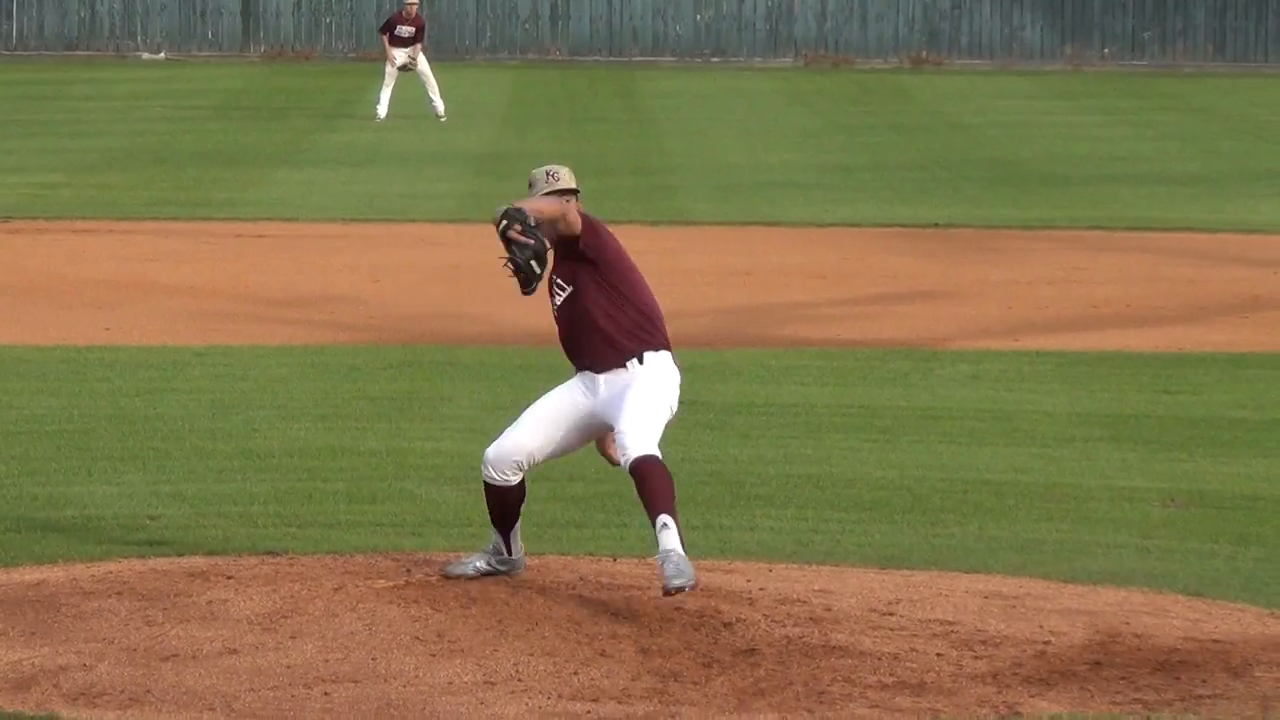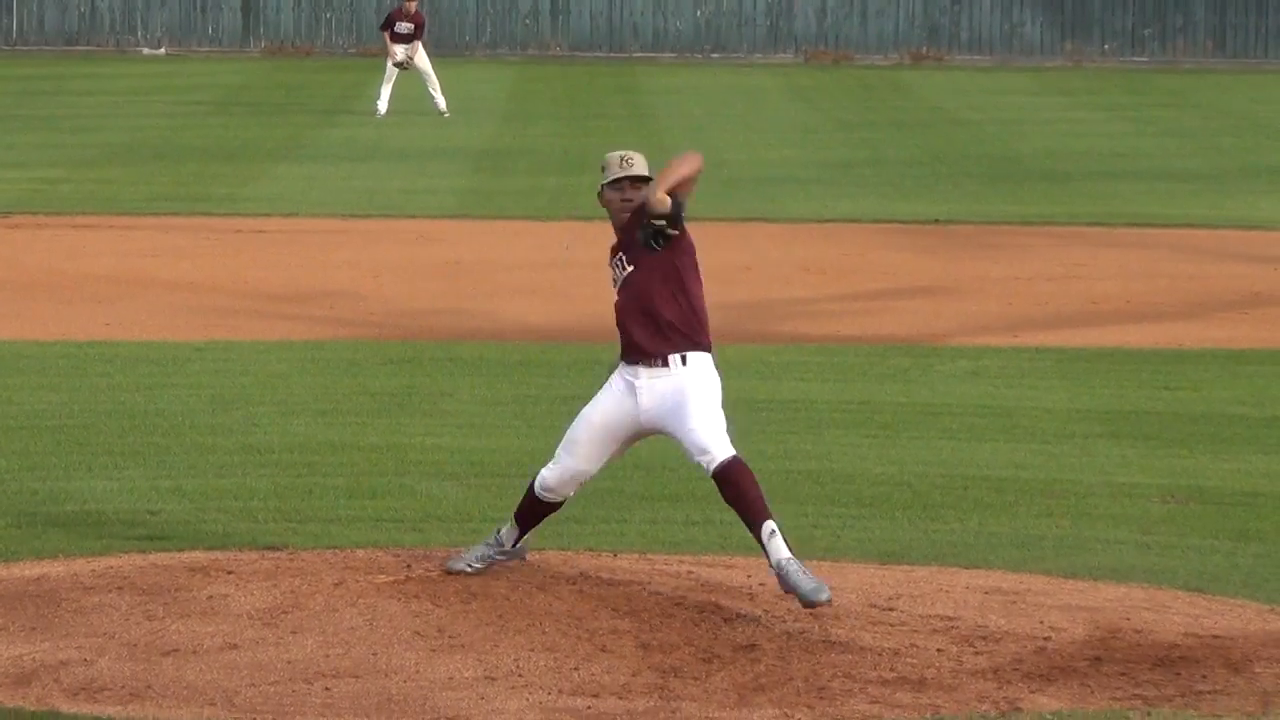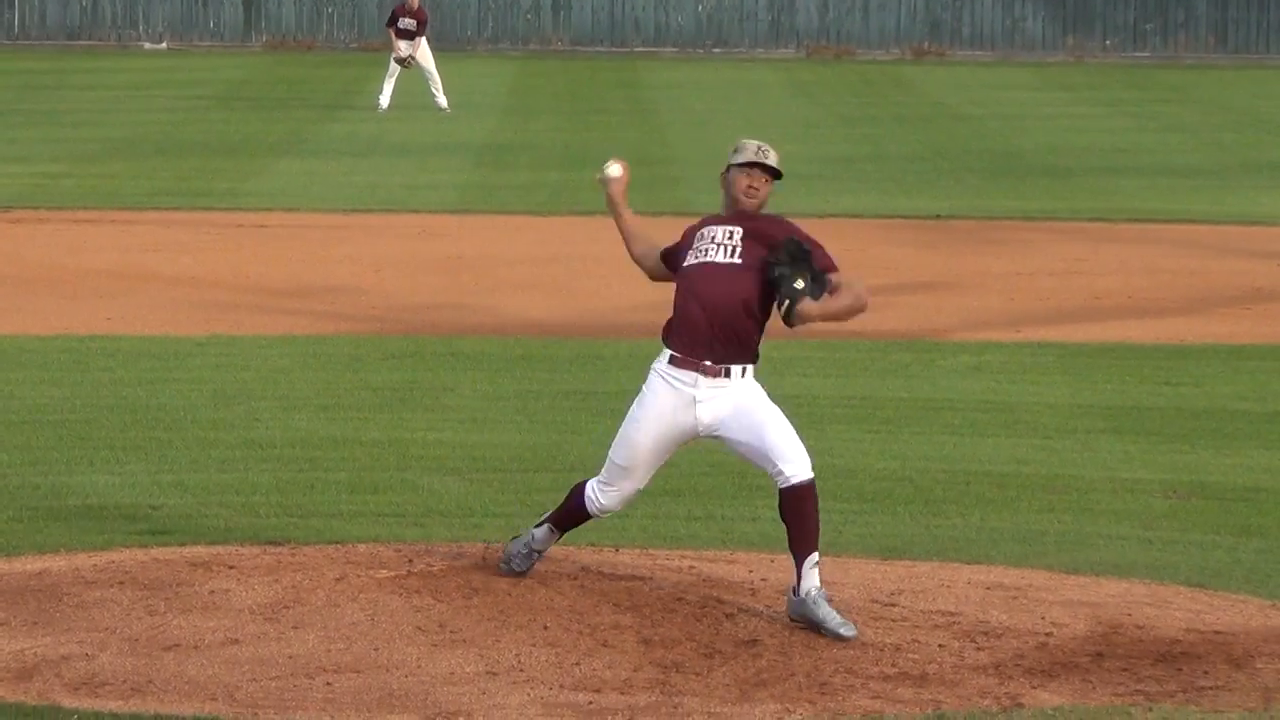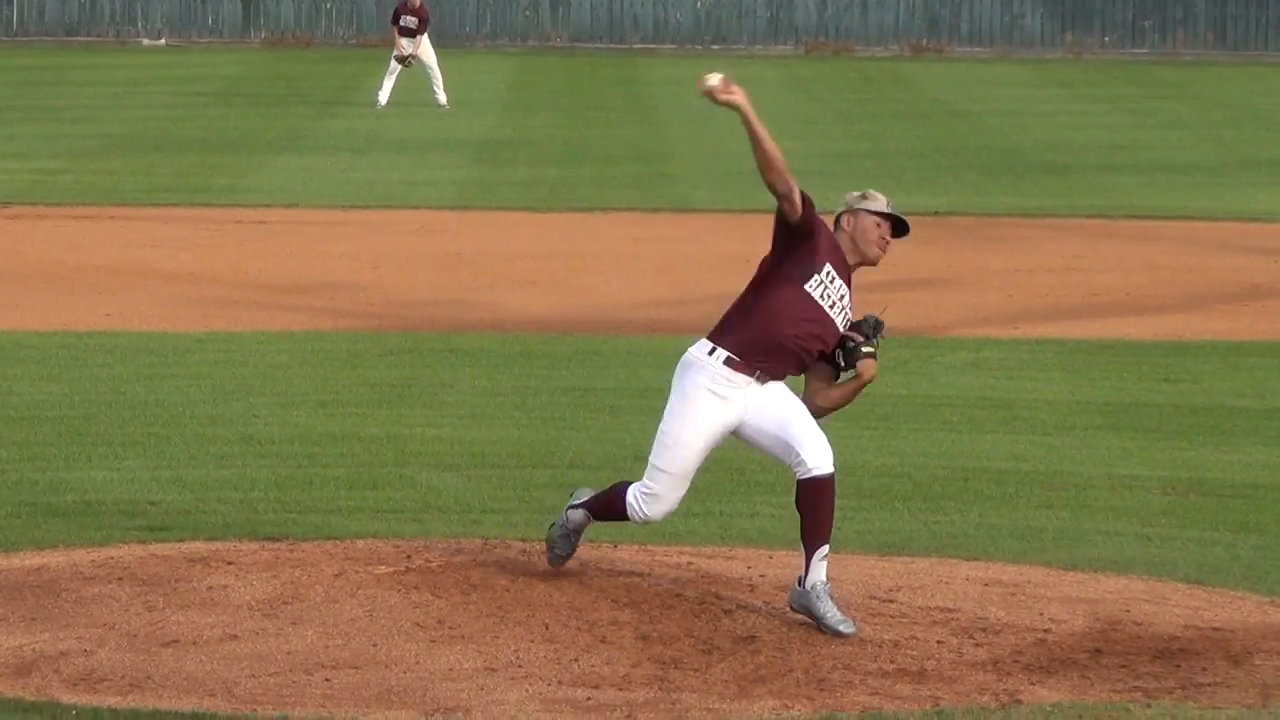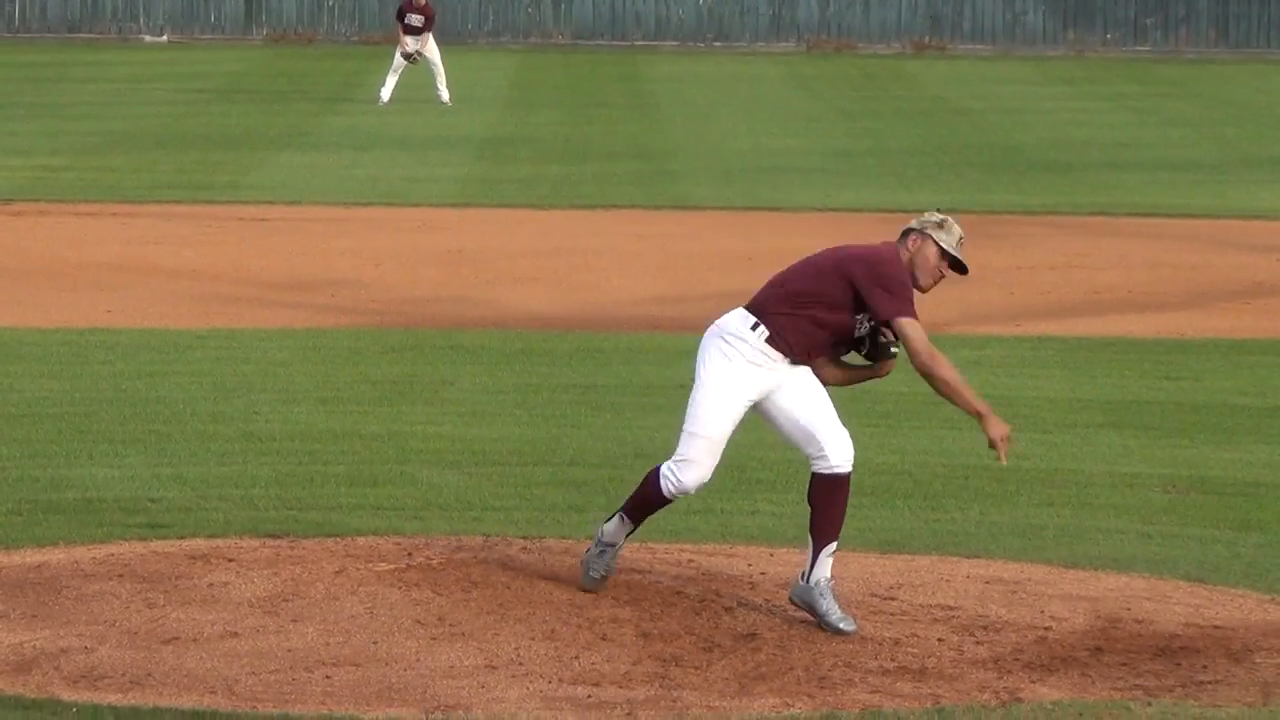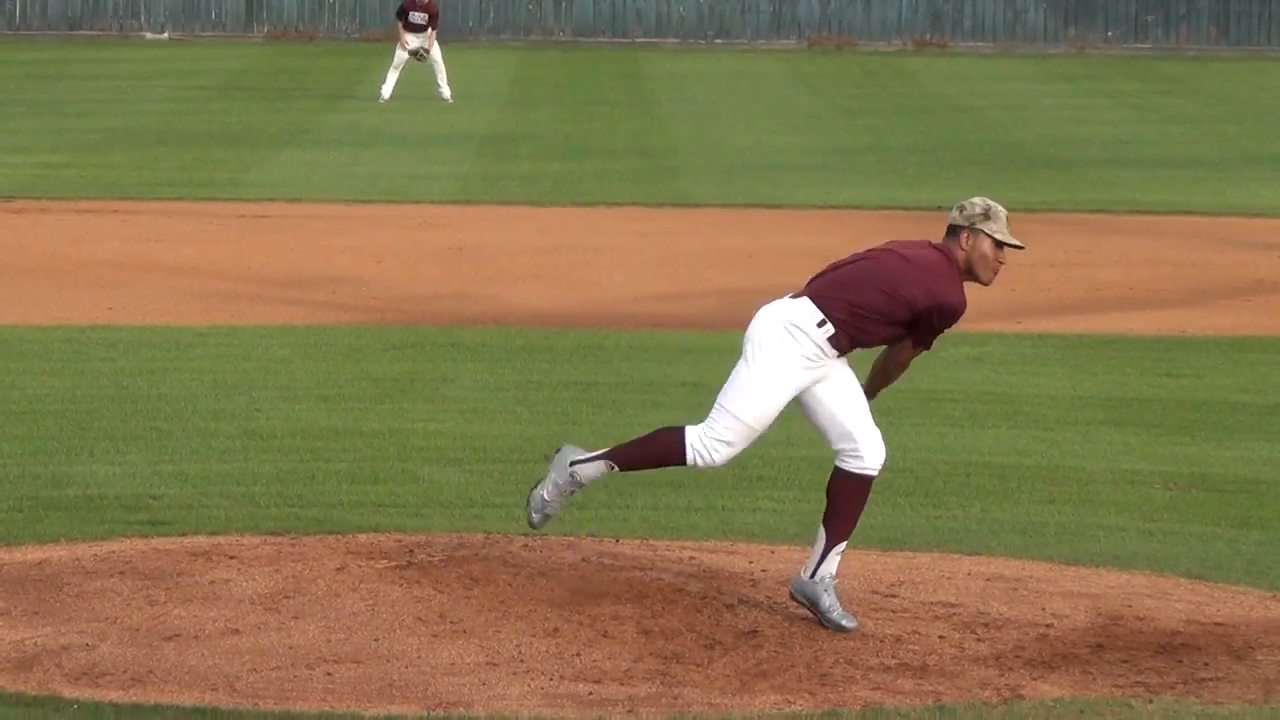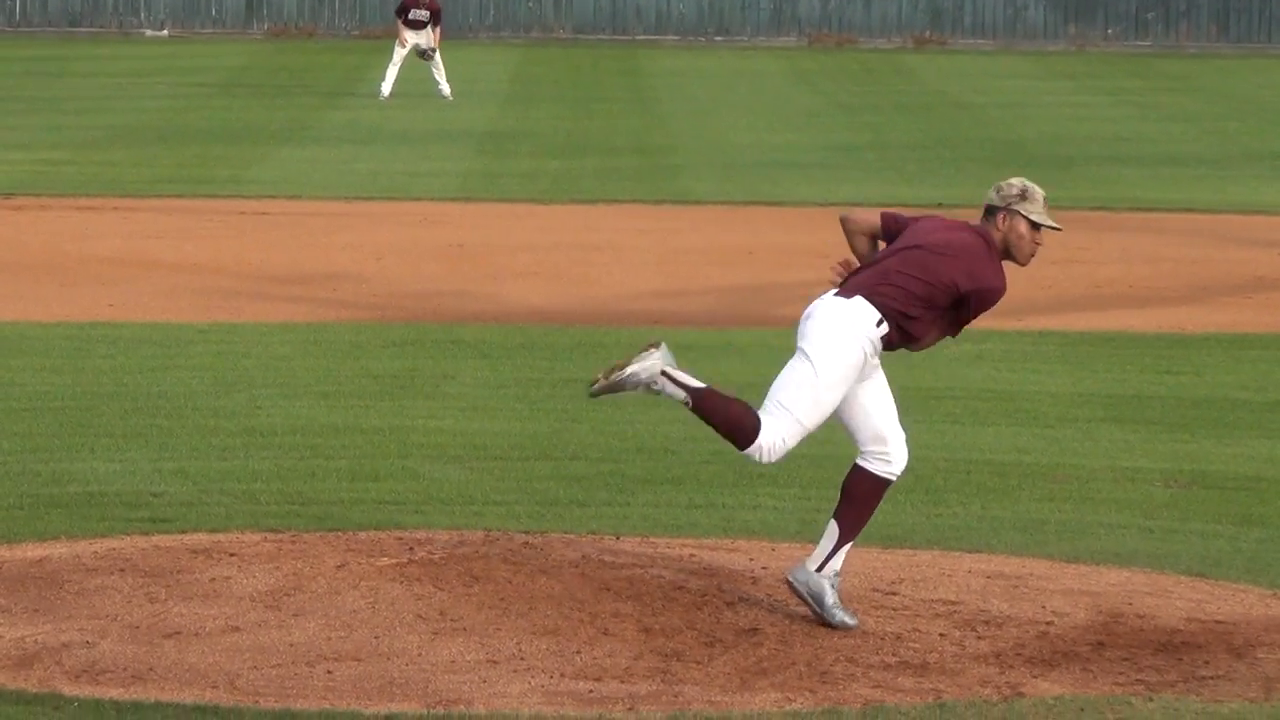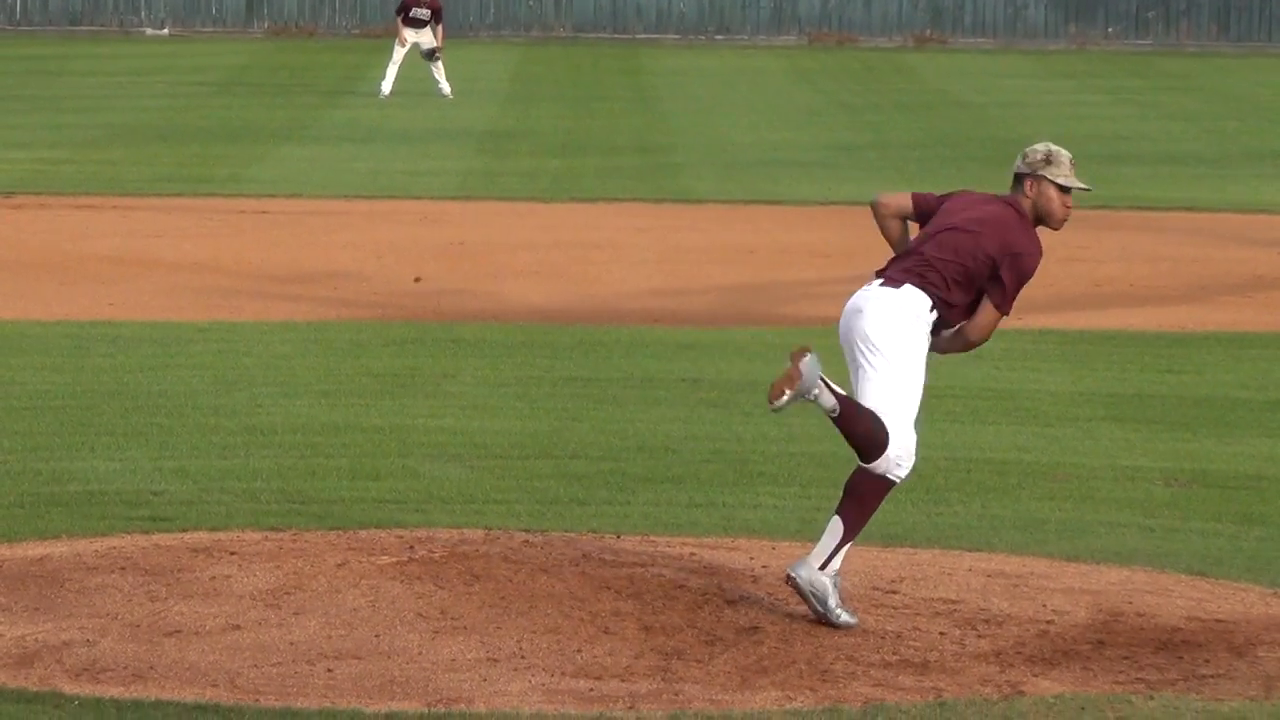
dt=0.1s
person 1, frame 1
left shoulder: (582, 237)
right shoulder: (560, 272)
left elbow: (558, 215)
left wrist: (519, 216)
right wrist: (600, 426)
left hip: (647, 376)
right hip: (589, 383)
left knee: (637, 447)
right knee: (502, 458)
left ankle: (671, 553)
right ankle: (506, 551)
person 1, frame 2
left shoulder: (660, 225)
right shoulder: (622, 252)
left elbow: (693, 162)
left wrist: (656, 195)
left hip: (687, 378)
right hip: (629, 381)
left knee: (714, 450)
right knee: (559, 476)
left ankle: (782, 562)
right ankle: (505, 543)
person 1, frame 3
left shoulder: (782, 235)
right shoulder: (702, 231)
left elbow: (856, 295)
right elbow: (655, 265)
left wrist: (807, 307)
right wrist: (619, 207)
left hip: (738, 391)
right hip: (678, 382)
left knee: (795, 465)
right knee: (611, 492)
left ankle: (808, 594)
right ankle: (544, 532)
person 1, frame 4
left shoulder: (842, 323)
right shoulder: (811, 238)
left elbow: (818, 401)
right elbow: (783, 184)
left wrist: (863, 374)
right wrist: (746, 111)
left hip: (762, 395)
right hip: (713, 377)
left knee: (817, 461)
right knee: (653, 503)
left ankle: (813, 587)
right ankle: (581, 513)
person 1, frame 5
left shoulder: (878, 291)
right shoulder: (884, 266)
left elbow: (824, 374)
right elbow: (921, 353)
left wrist: (872, 365)
right wrist: (985, 414)
left hip: (782, 363)
right hip: (740, 346)
left knee: (835, 454)
right knee: (689, 472)
left ankle: (815, 582)
right ankle: (616, 529)
person 1, frame 6
left shoulder: (904, 253)
right shoulder: (951, 293)
right elbow: (901, 354)
right wrist: (867, 391)
left hip: (818, 348)
right hip: (794, 335)
left knee: (866, 454)
right knee: (711, 445)
left ankle: (817, 578)
right ankle: (582, 466)
person 1, frame 7
left shoulder: (933, 227)
right shoulder: (991, 278)
left elbow: (858, 223)
right elbow: (921, 338)
left hip: (841, 320)
right hip: (835, 333)
left knee: (888, 453)
right knee: (761, 439)
left ankle: (819, 572)
right ankle: (660, 373)
person 1, frame 8
left shoulder: (967, 201)
right shoulder: (1024, 244)
left elbow: (884, 204)
right elbow: (979, 330)
right wrist: (935, 347)
left hip: (867, 306)
right hip: (897, 315)
left knee: (893, 457)
right knee: (879, 440)
left ankle: (818, 570)
right ankle: (812, 382)
